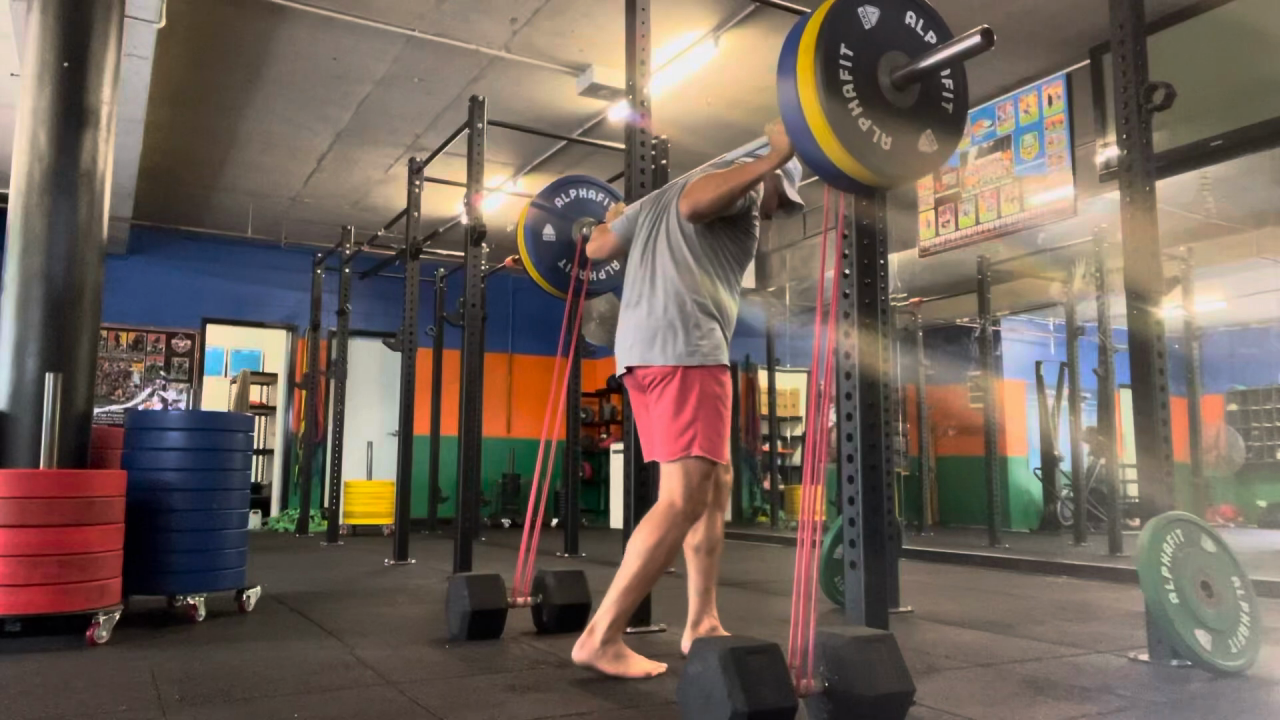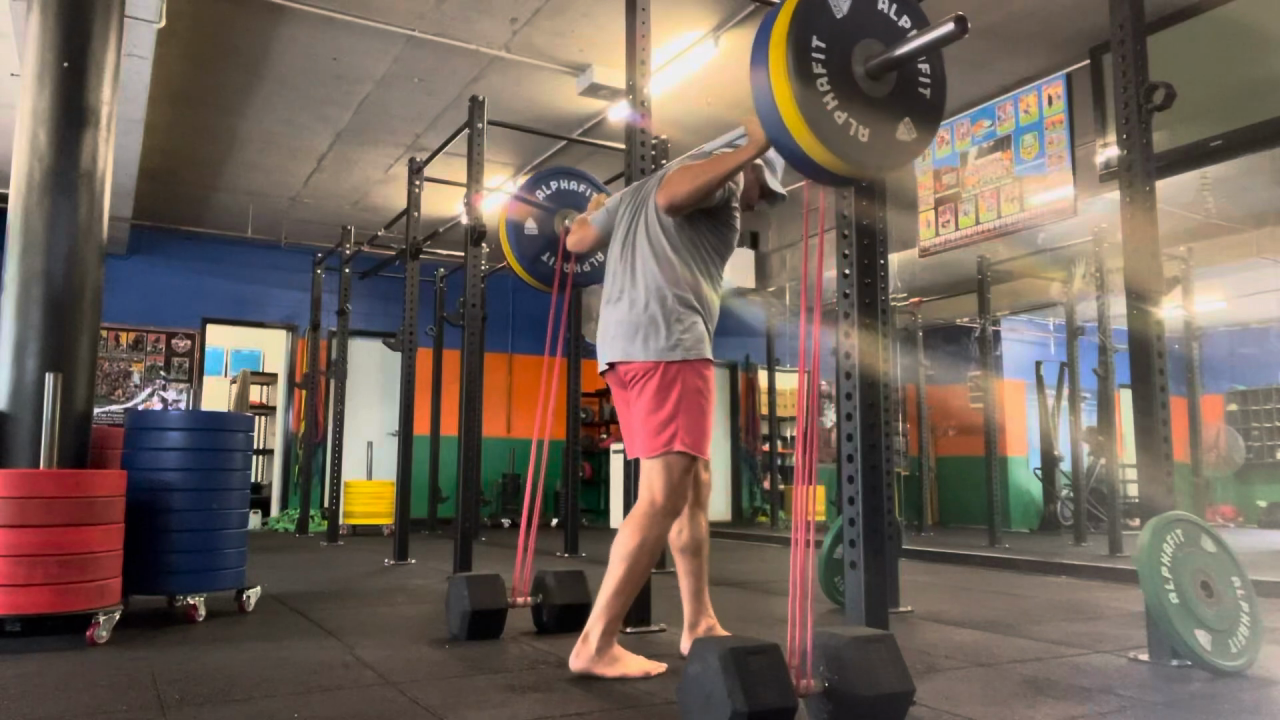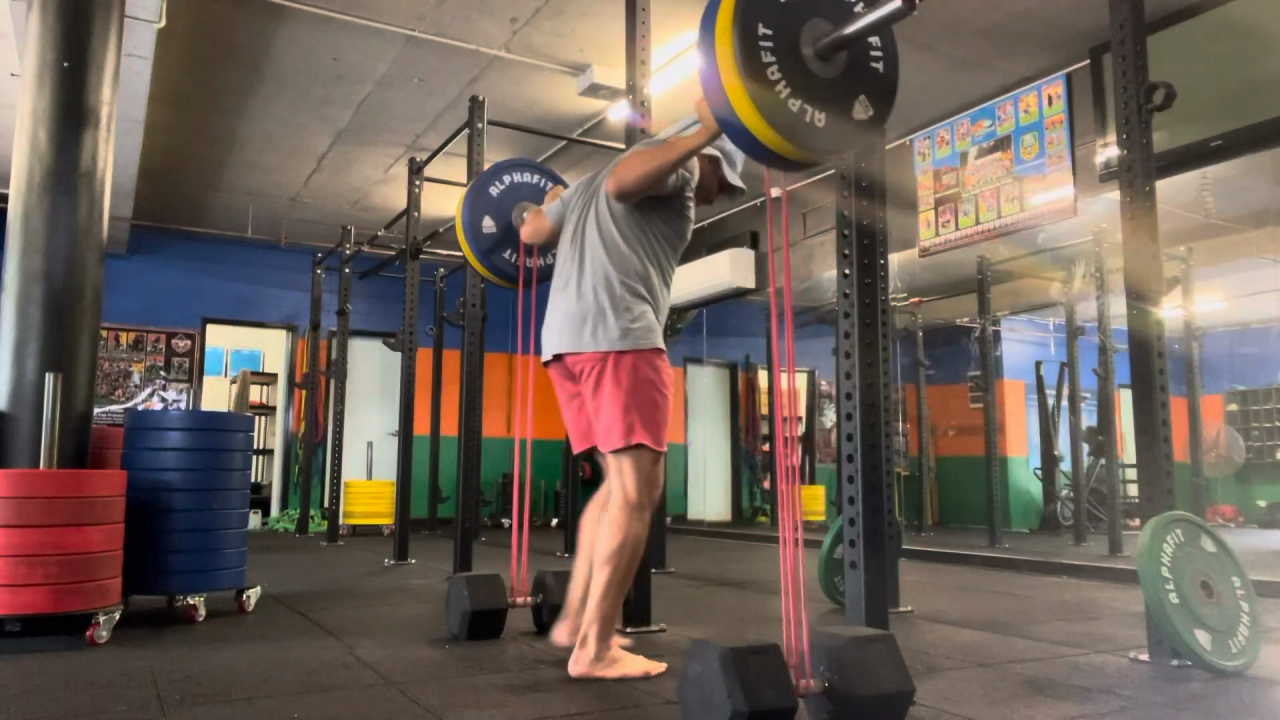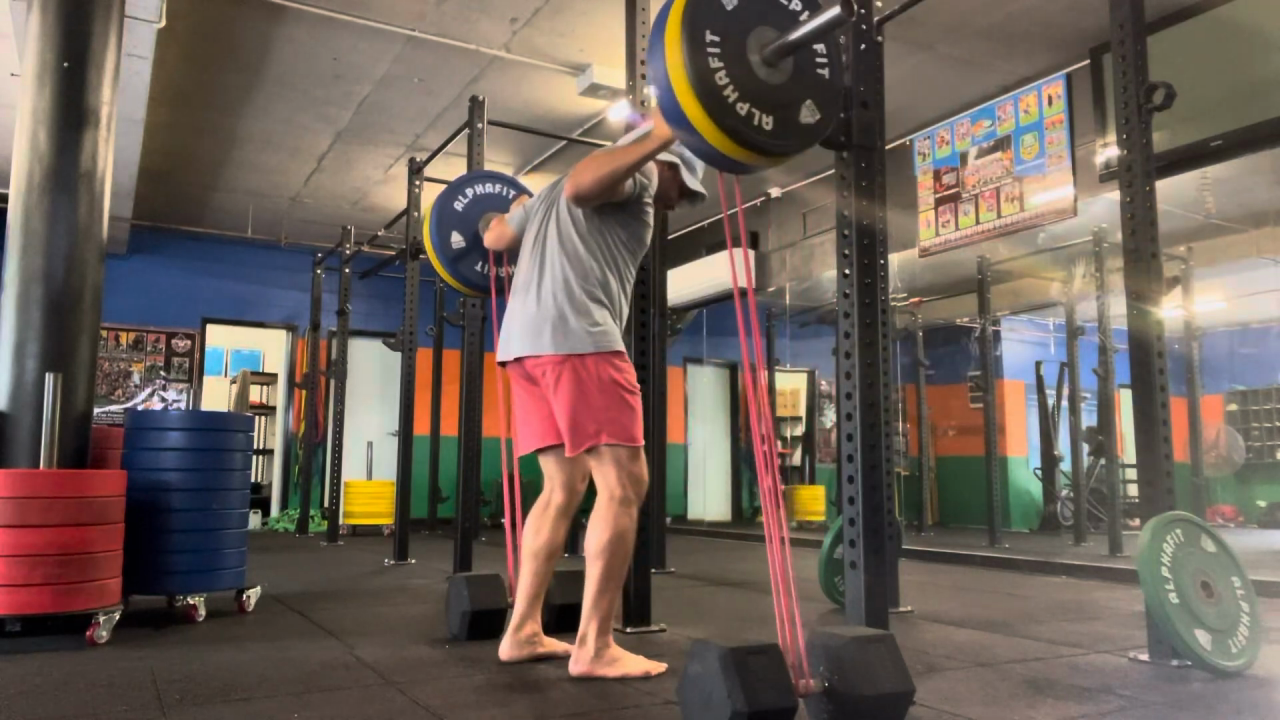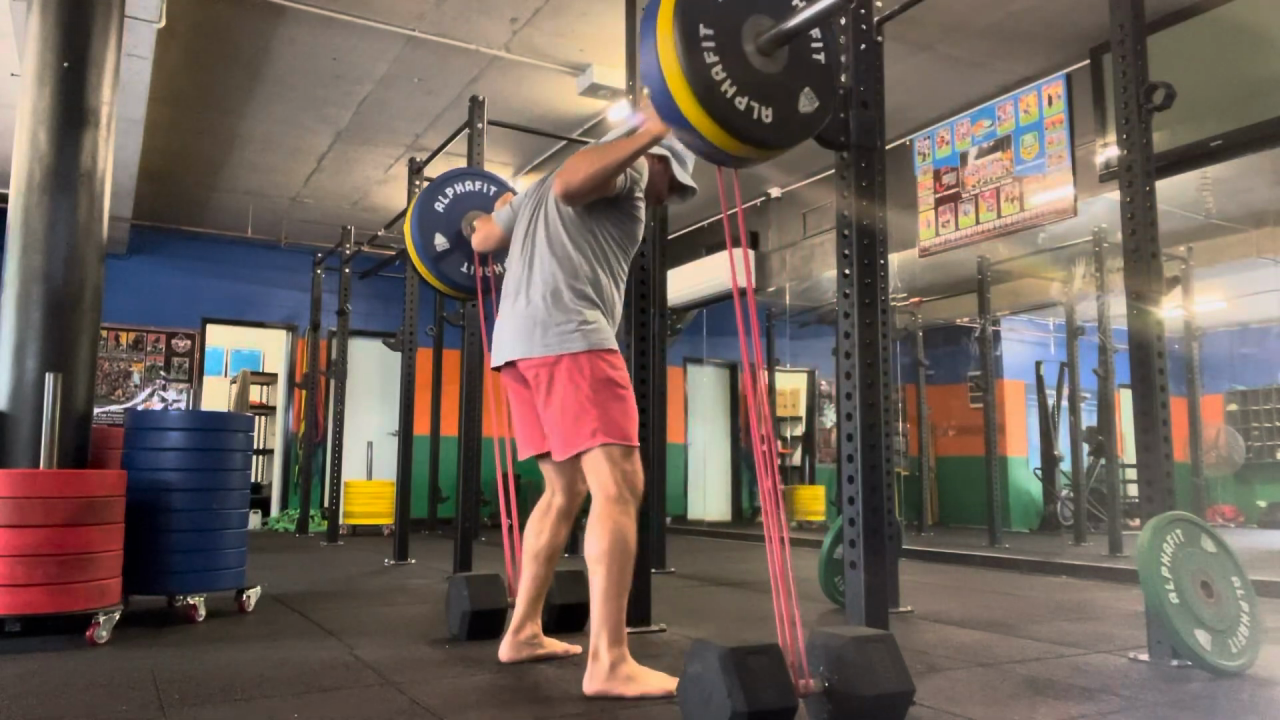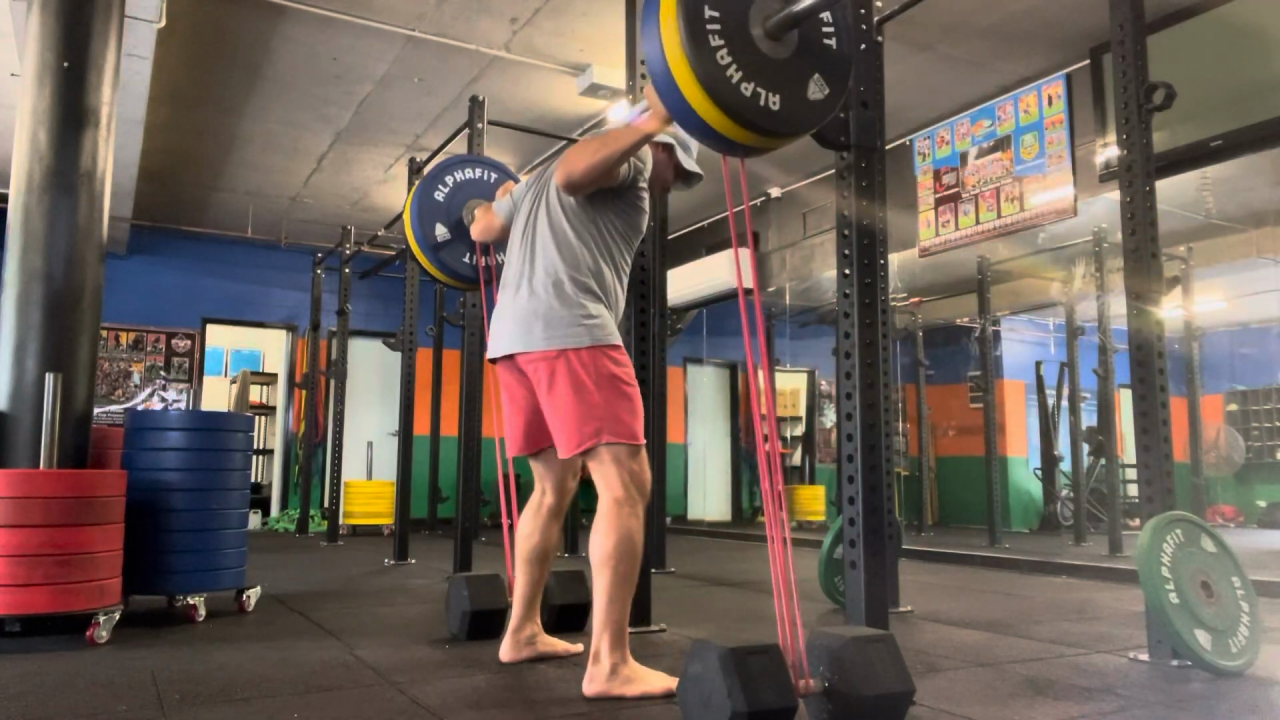
dt=0.5s
person 1, frame 1
left shoulder: (661, 197)
right shoulder: (741, 181)
left elbow: (598, 246)
right elbow: (696, 203)
left wrist: (615, 219)
right wrist: (776, 156)
left hip: (643, 351)
right hip: (684, 349)
left knee: (715, 484)
right knee: (684, 499)
left ankle: (703, 624)
right ankle: (602, 638)
person 1, frame 2
left shoulder: (637, 191)
right shoulder: (719, 171)
left elbow: (577, 239)
right elbow: (674, 195)
left wrist: (595, 211)
right wrist: (755, 143)
left hip: (624, 346)
right hip: (667, 343)
left knee: (693, 486)
right knee: (664, 496)
left ankle: (700, 625)
right ankle: (596, 643)
person 1, frame 3
left shoulder: (588, 185)
right shoulder: (677, 164)
left elbow: (531, 231)
right elbow: (623, 181)
left wrist: (548, 202)
right wrist: (707, 130)
left hip: (566, 337)
right hip: (617, 334)
left knee: (621, 484)
right knee: (638, 489)
left ankle: (576, 615)
right ankle: (594, 647)
person 1, frame 4
left shoulder: (554, 194)
right shoulder: (641, 171)
left elbow: (495, 237)
right elbow: (580, 183)
left wrist: (519, 207)
right wrist: (662, 135)
left hip: (526, 340)
right hip: (575, 335)
left knee: (565, 486)
right knee: (624, 483)
left ankle: (523, 630)
right ankle: (594, 645)
person 1, frame 5
left shoulder: (537, 188)
right shoulder: (630, 164)
left elbow: (482, 239)
right elbow: (570, 183)
left wrist: (503, 208)
right wrist: (652, 129)
left hip: (519, 341)
right hip: (569, 337)
left knee: (567, 489)
right knee: (618, 486)
left ankle: (523, 631)
right ankle: (609, 663)
person 1, frame 6
left shoulder: (540, 179)
right shoulder: (632, 154)
left elbow: (482, 229)
right elbow: (572, 172)
left wrist: (505, 198)
right wrist: (656, 119)
left hip: (516, 335)
right hip: (570, 330)
left knee: (555, 486)
right knee: (626, 484)
left ankle: (522, 632)
right ankle: (609, 664)
